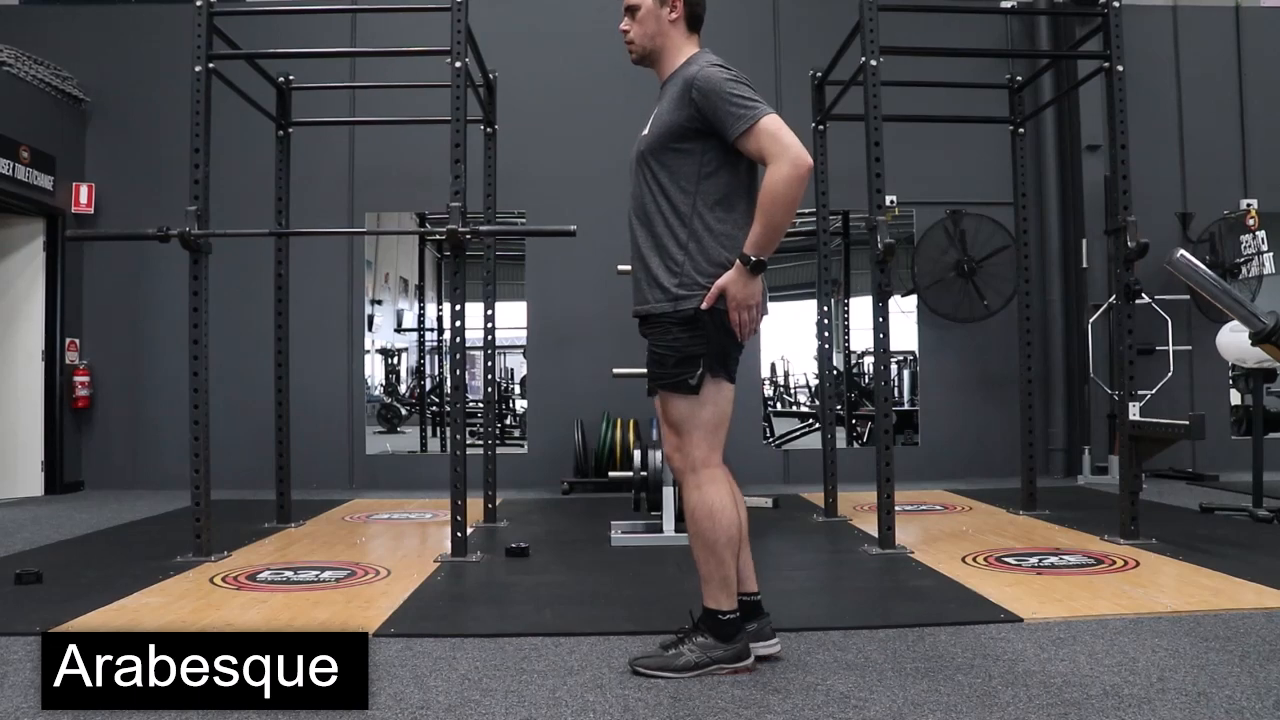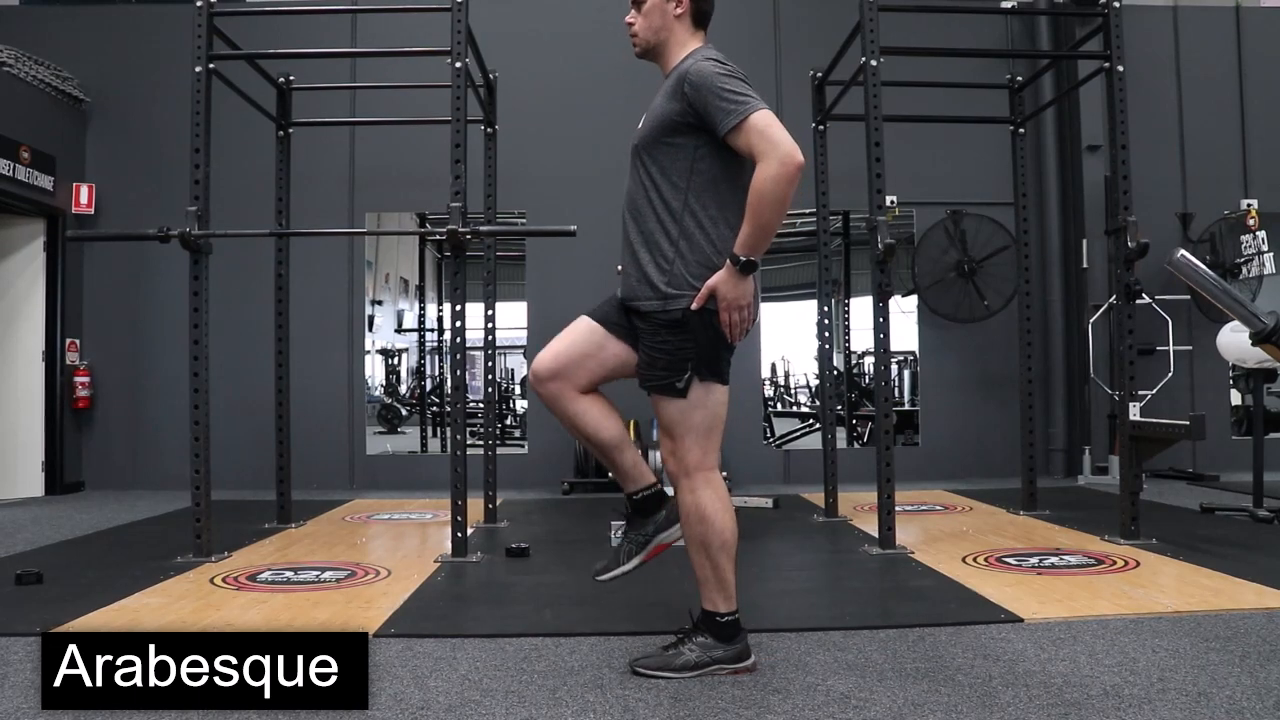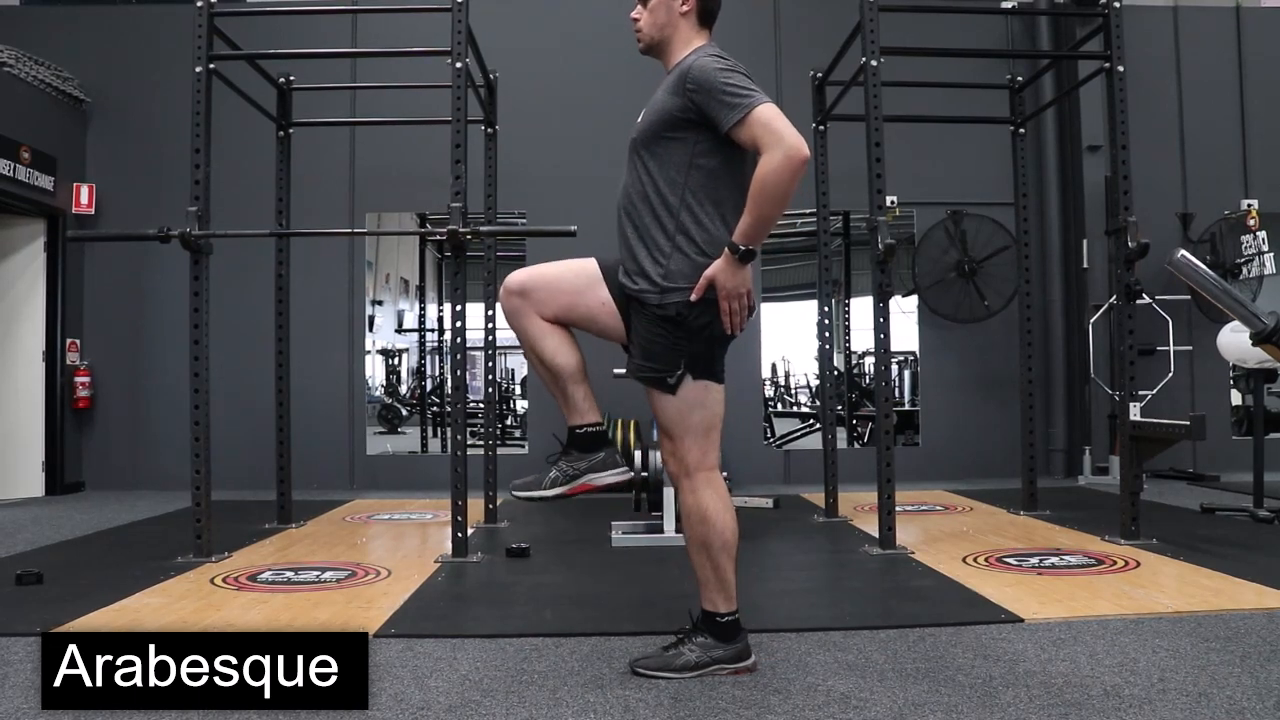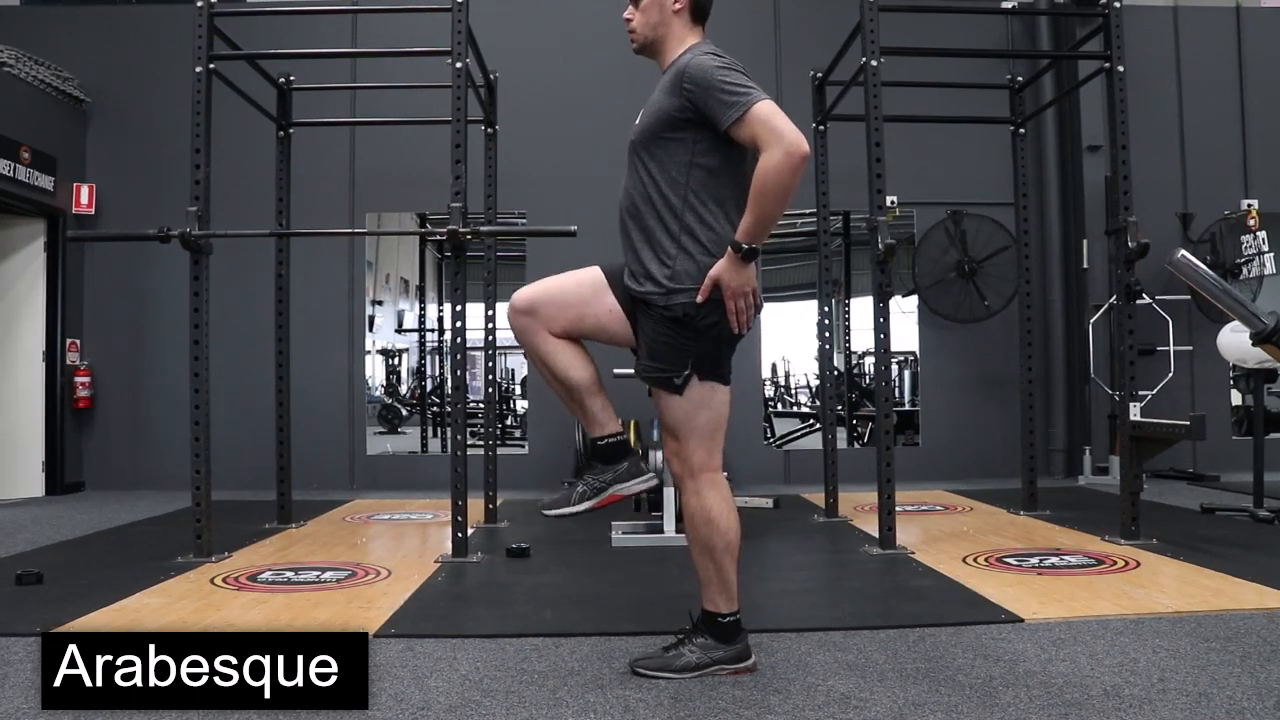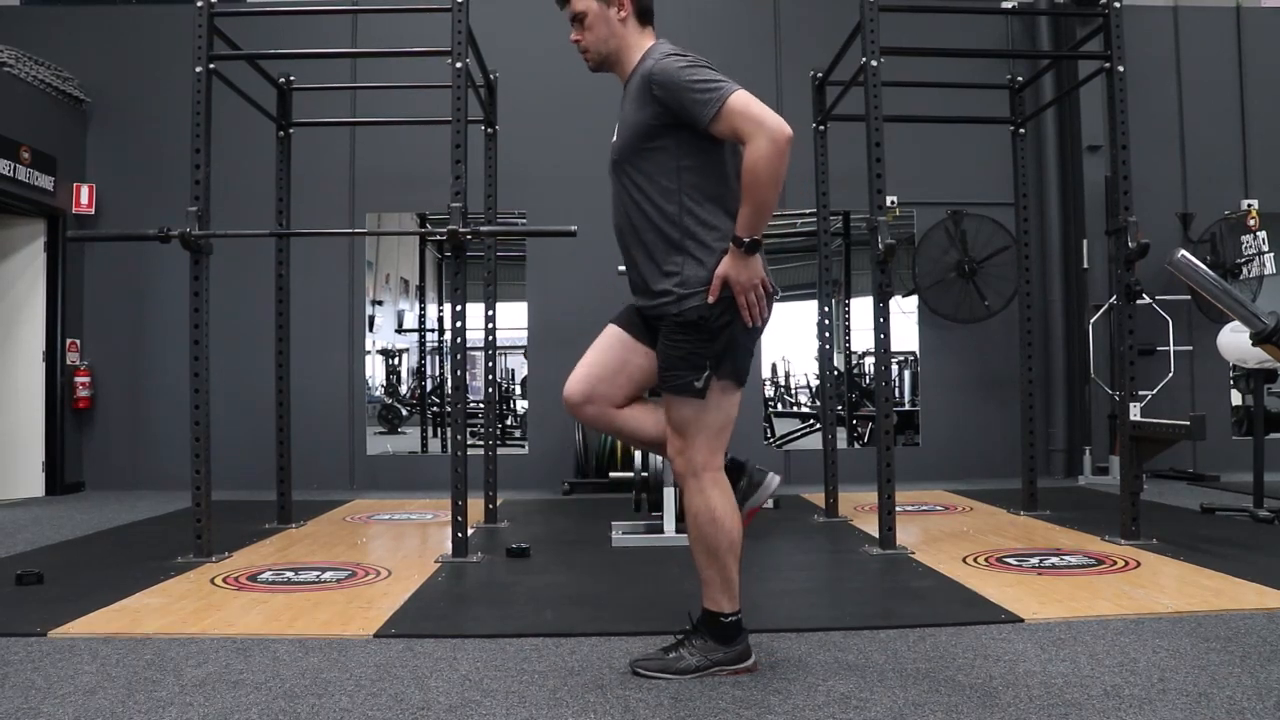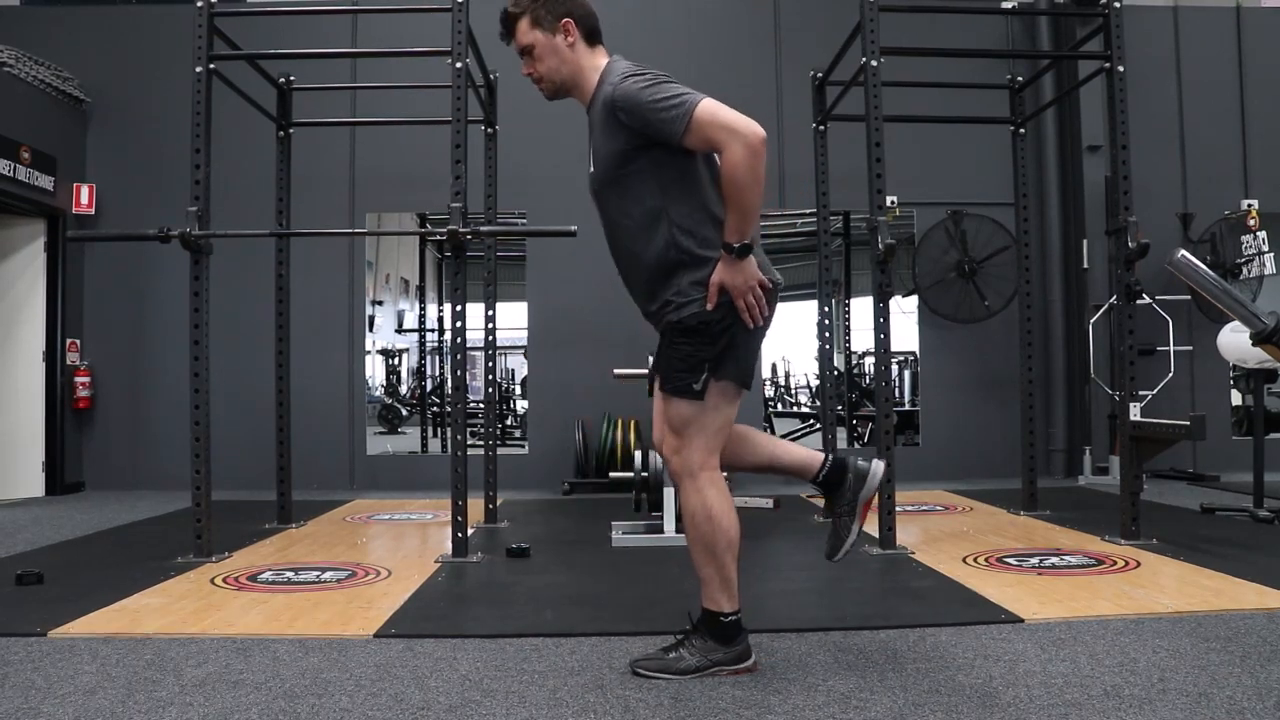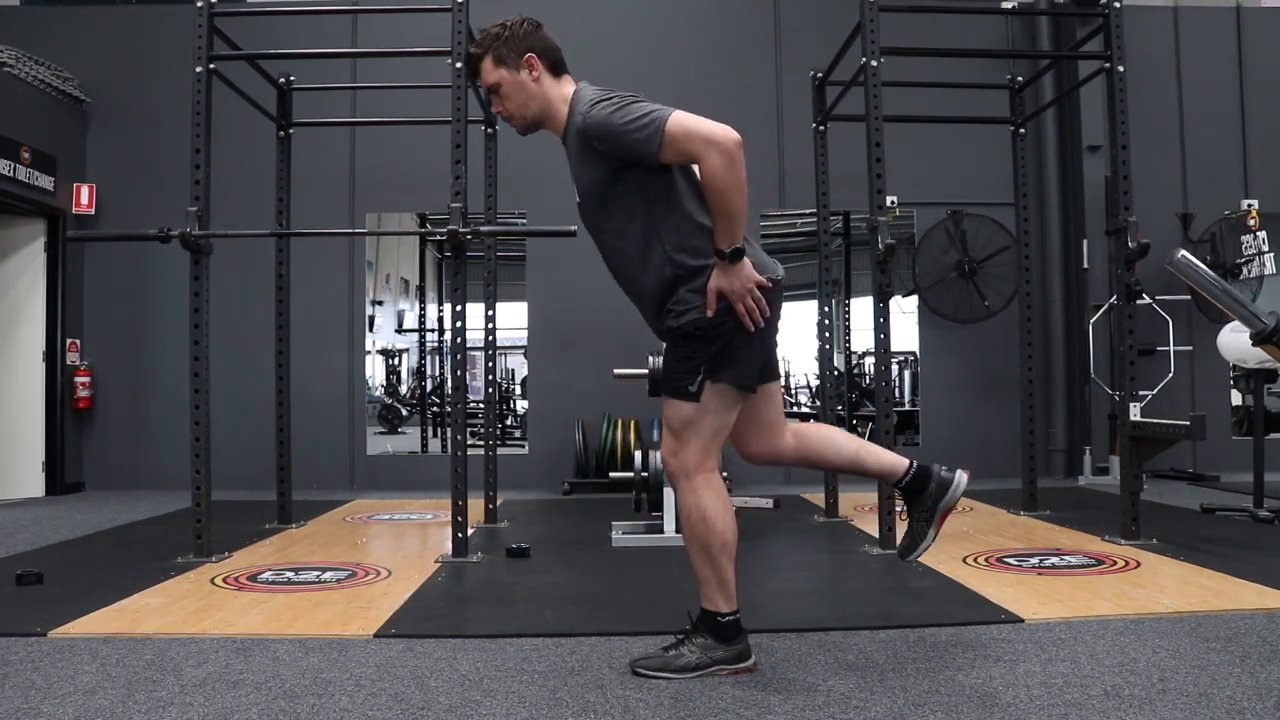
dt=0.5s
person 1, frame 1
left shoulder: (707, 79)
right shoulder: (675, 93)
left elbow: (791, 161)
left wrist: (748, 265)
left hip: (700, 305)
right hip: (672, 304)
left knee: (695, 463)
right knee: (699, 463)
left ankle: (722, 631)
right ankle: (746, 611)
person 1, frame 2
left shoulder: (703, 74)
right shoulder: (679, 86)
left elbow: (782, 158)
left wrist: (739, 266)
left hip: (691, 301)
right hip: (651, 297)
left knee: (691, 466)
right knee: (551, 376)
left ankle: (722, 634)
right ankle: (649, 505)
person 1, frame 3
left shoulder: (706, 70)
right shoulder: (681, 83)
left elbow: (788, 151)
left wrist: (738, 255)
left hip: (686, 293)
right hip: (649, 283)
left knee: (691, 466)
right knee: (523, 292)
left ankle: (723, 635)
right ankle: (590, 446)
person 1, frame 4
left shoulder: (701, 68)
right shoulder: (678, 81)
left elbow: (788, 148)
left wrist: (742, 253)
left hip: (693, 292)
right hip: (655, 285)
left knee: (694, 466)
right knee: (531, 309)
left ankle: (723, 635)
right ankle: (612, 454)
person 1, frame 5
left shoulder: (666, 71)
right shoulder: (641, 87)
left elbow: (770, 135)
left wrist: (743, 249)
left hip: (708, 294)
right hip: (670, 295)
left knee: (694, 463)
right knee: (588, 396)
left ankle: (723, 637)
right ankle: (733, 474)
person 1, frame 6
left shoulder: (628, 91)
right shoulder: (607, 107)
left elbow: (744, 138)
left wrist: (737, 253)
left hip: (713, 296)
right hip: (690, 299)
left knee: (690, 459)
right knee: (684, 446)
left ankle: (723, 636)
right ankle: (836, 474)
person 1, frame 7
left shoulder: (598, 116)
right shoulder: (586, 130)
left elbow: (720, 143)
right elbow: (683, 168)
left wrist: (730, 258)
left hip: (717, 298)
right hip: (717, 301)
left knee: (689, 462)
right knee: (768, 441)
left ankle: (722, 635)
right ankle: (923, 480)
